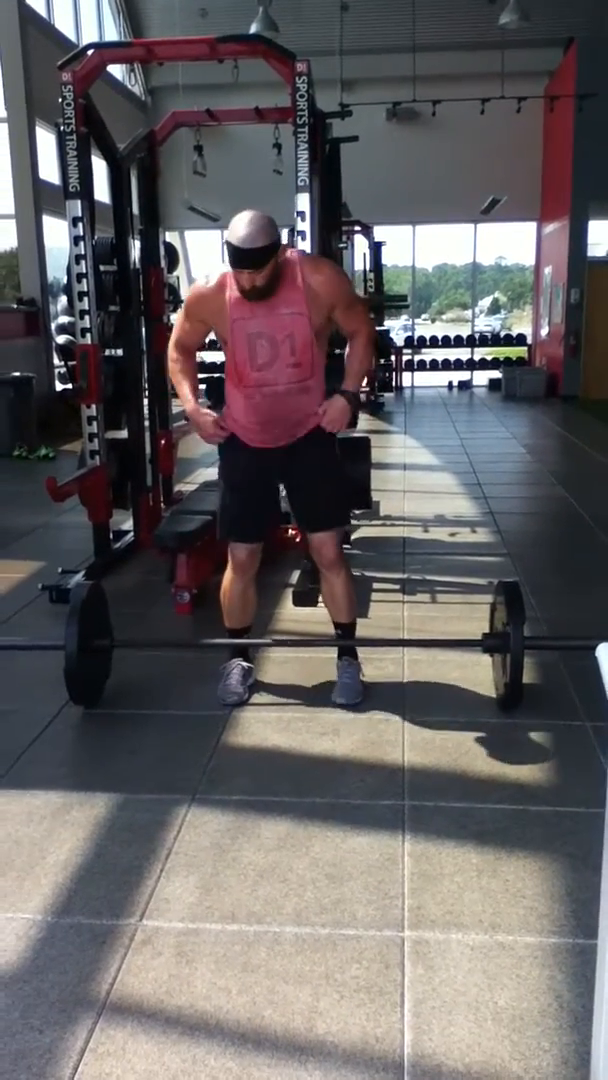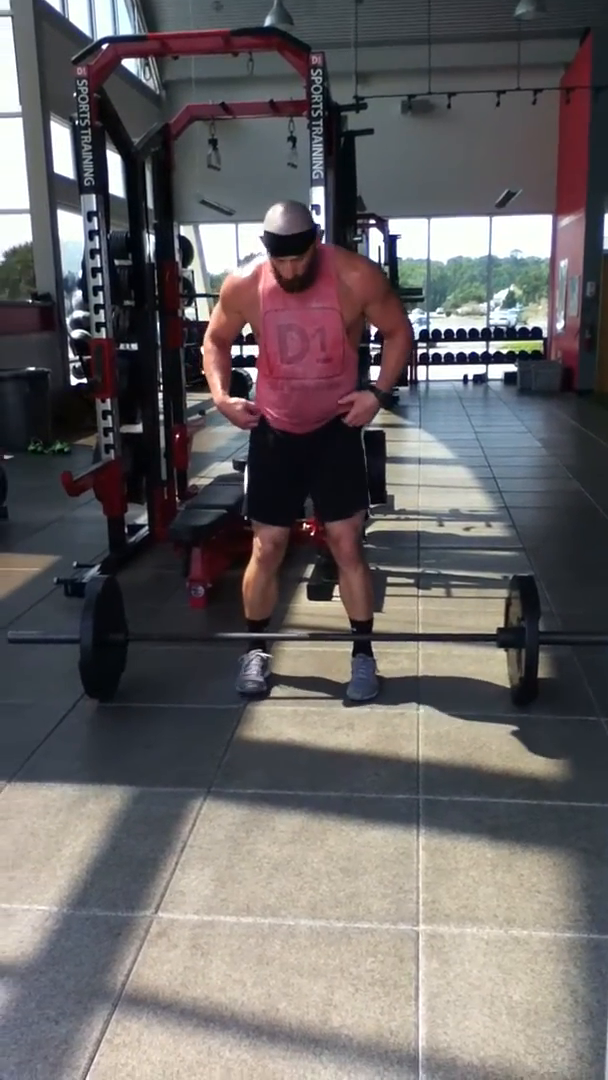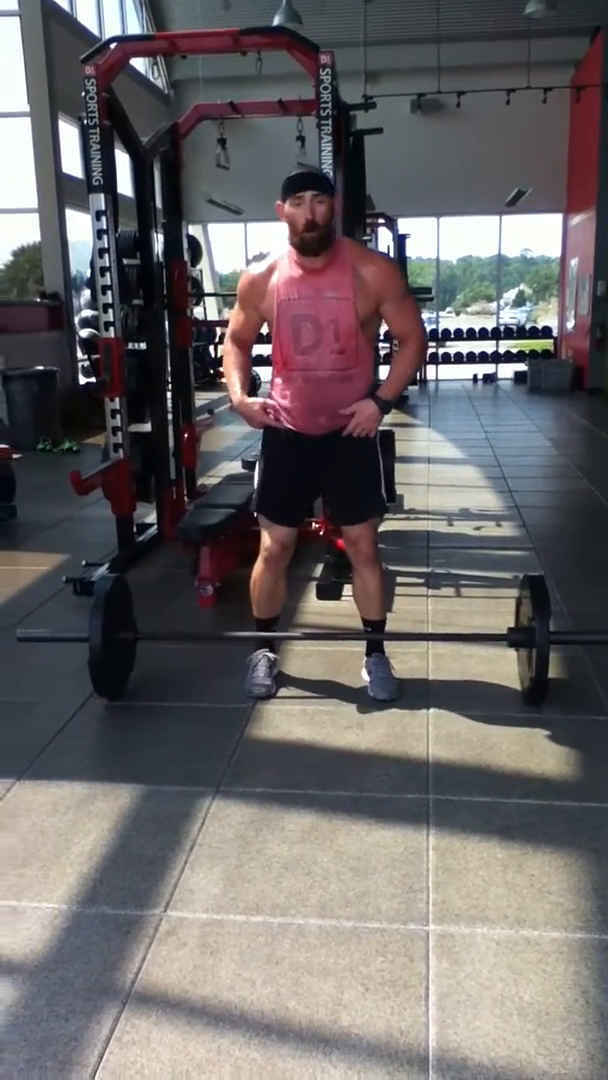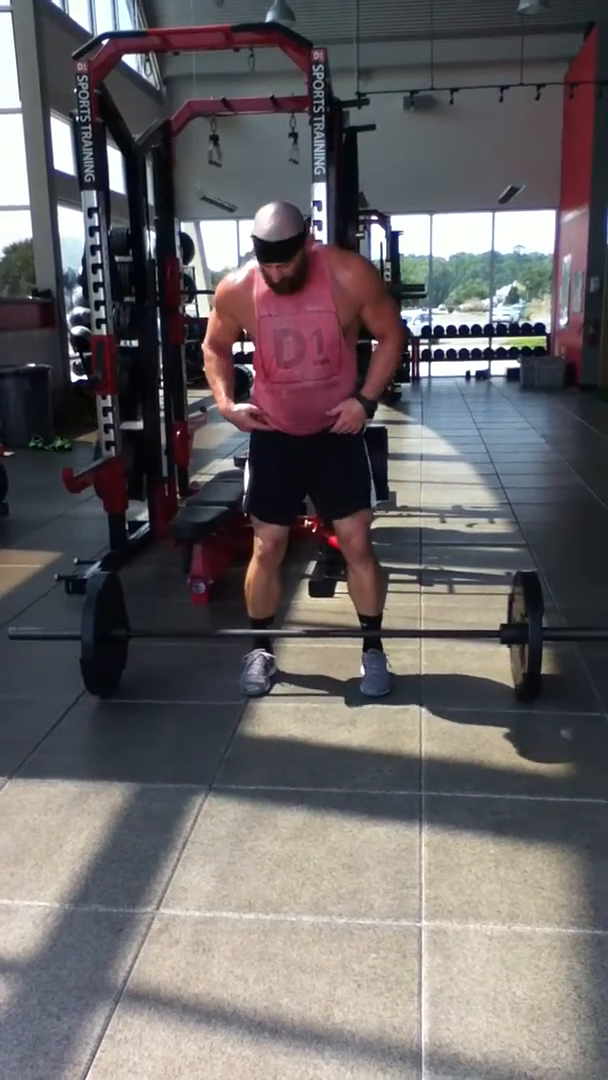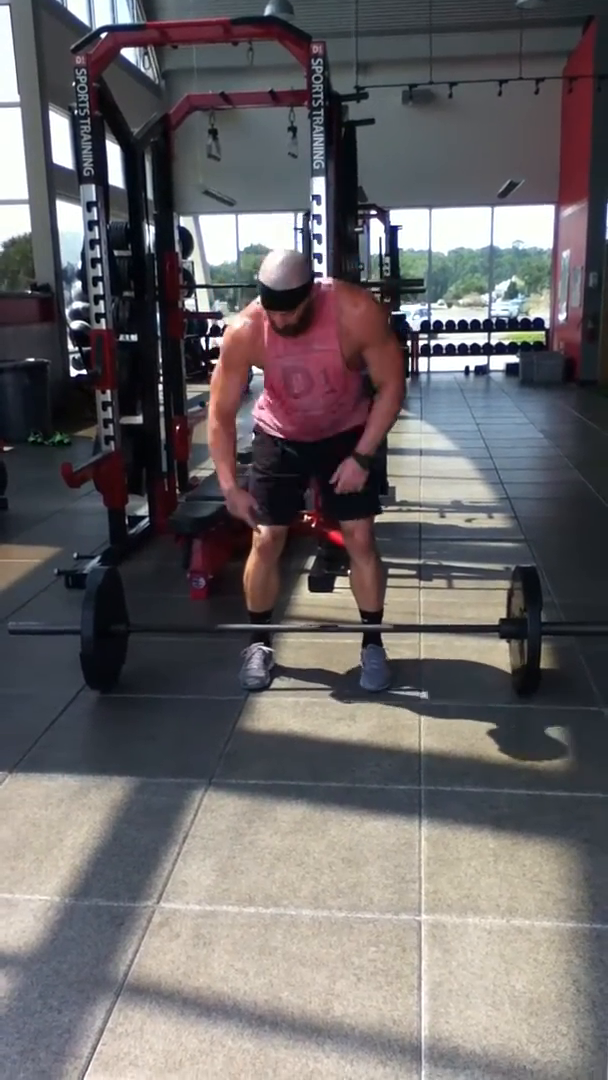
dt=0.5s
person 1, frame 1
left shoulder: (322, 280)
right shoulder: (207, 297)
left elbow: (361, 333)
right elbow: (180, 349)
left wrist: (347, 395)
right wrist: (192, 405)
left hip: (310, 437)
right hip: (243, 442)
left knee: (329, 552)
right knee: (241, 559)
left ankle: (347, 656)
right ankle: (239, 657)
person 1, frame 2
left shoulder: (358, 277)
right shoulder: (242, 286)
left elbow: (399, 332)
right elbow: (216, 340)
left wrist: (378, 393)
right wrist: (221, 395)
left hip: (336, 428)
right hip: (273, 432)
left knee: (347, 544)
right knee: (267, 548)
left ankle: (362, 652)
right ankle: (256, 649)
person 1, frame 3
left shoulder: (373, 272)
right shoulder: (259, 280)
left elbow: (412, 338)
right elbow: (236, 341)
left wrist: (381, 400)
right wrist: (239, 395)
left hip: (350, 432)
right hip: (286, 433)
left knee: (363, 547)
right knee: (273, 549)
left ankle: (375, 653)
right ankle: (264, 650)
person 1, frame 4
left shoulder: (351, 275)
right shoulder: (235, 290)
left elbow: (391, 334)
right elbow: (215, 347)
left wrist: (367, 398)
right wrist: (225, 401)
left hip: (338, 429)
right hip: (273, 433)
left knee: (356, 542)
right knee: (267, 547)
left ankle: (373, 648)
right ankle: (260, 649)
person 1, frame 5
left shoulder: (357, 312)
right shoulder: (244, 331)
left elbow: (392, 385)
right elbow: (220, 412)
left wrist: (363, 457)
right wrist: (229, 485)
left hip: (345, 435)
right hip: (279, 436)
left knee: (360, 539)
right knee: (265, 541)
left ankle: (372, 643)
right ankle: (259, 643)
